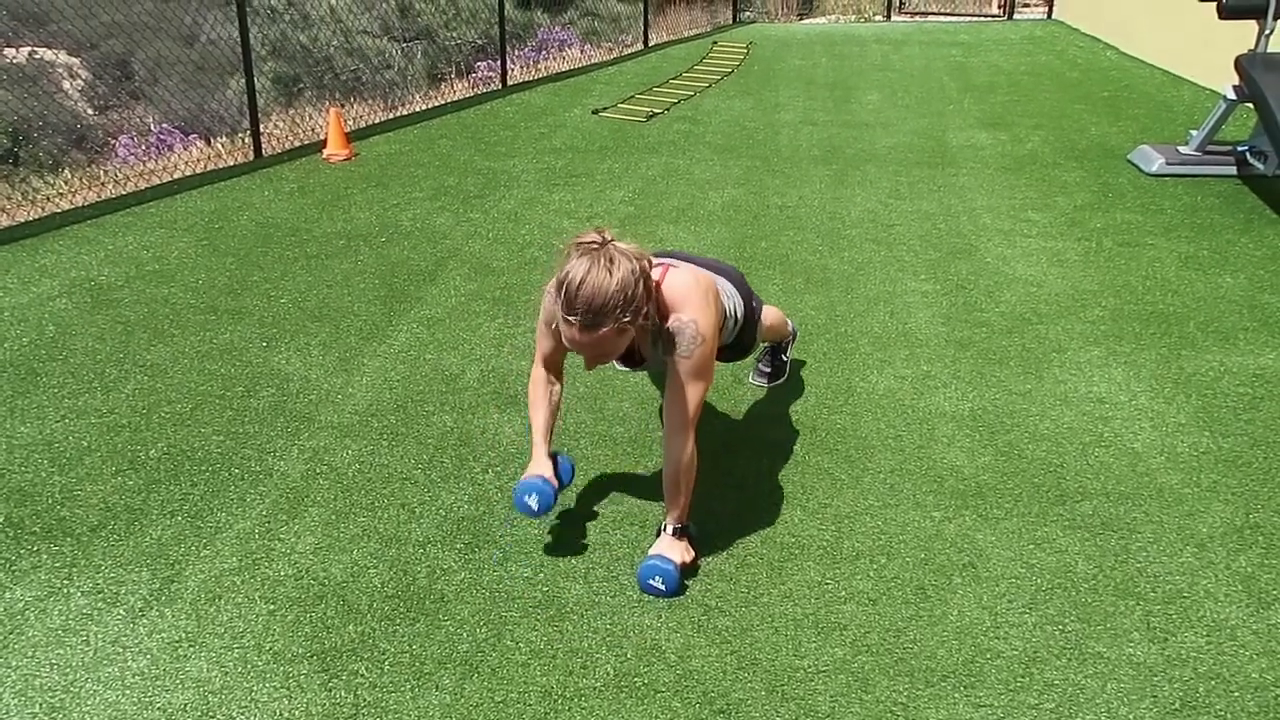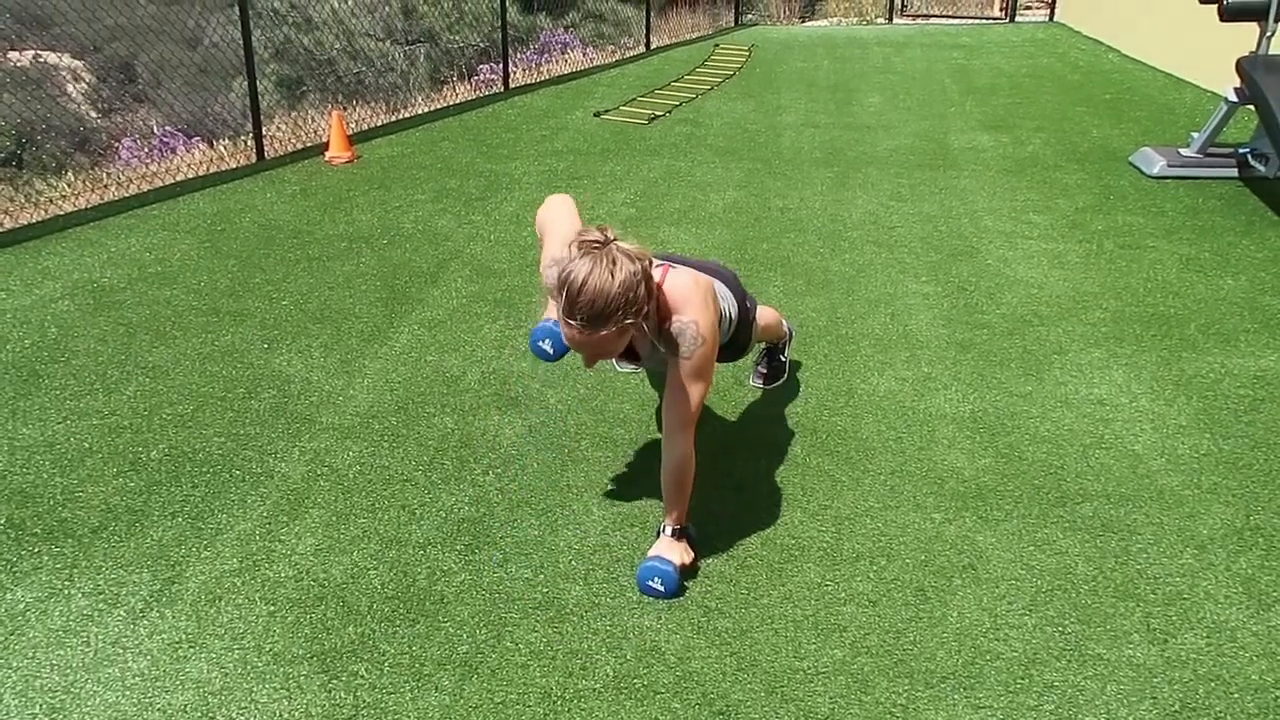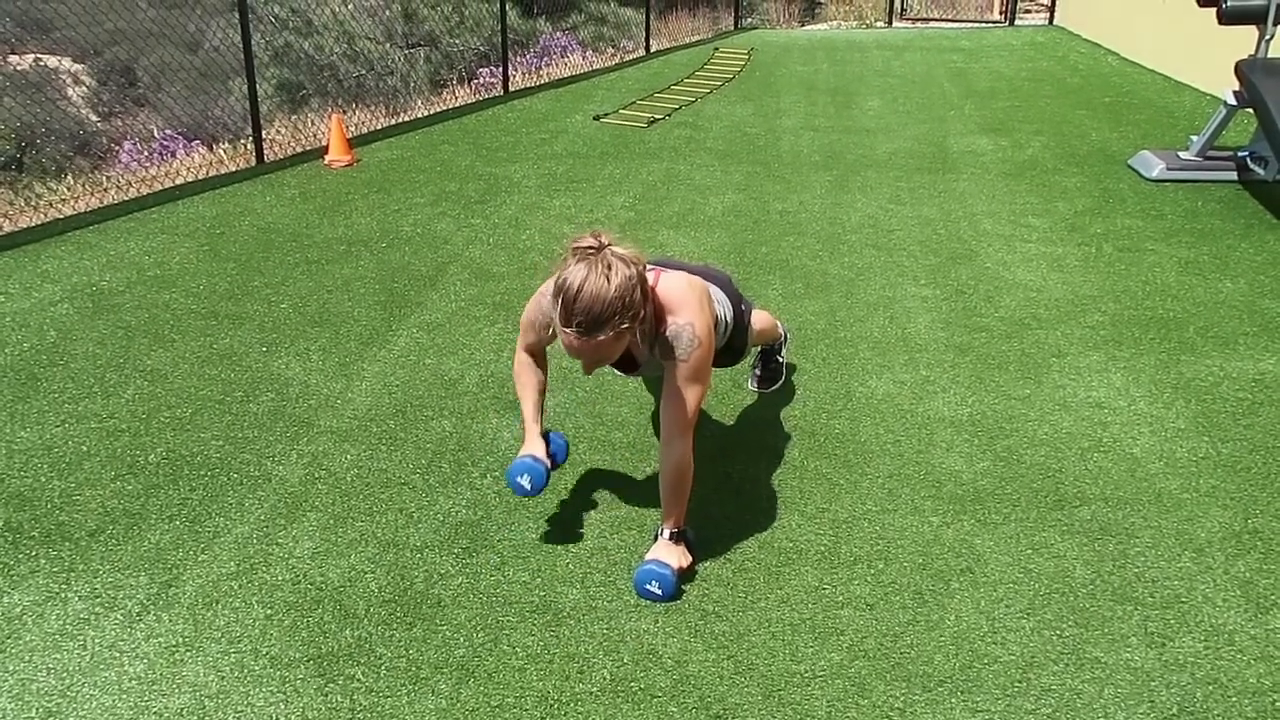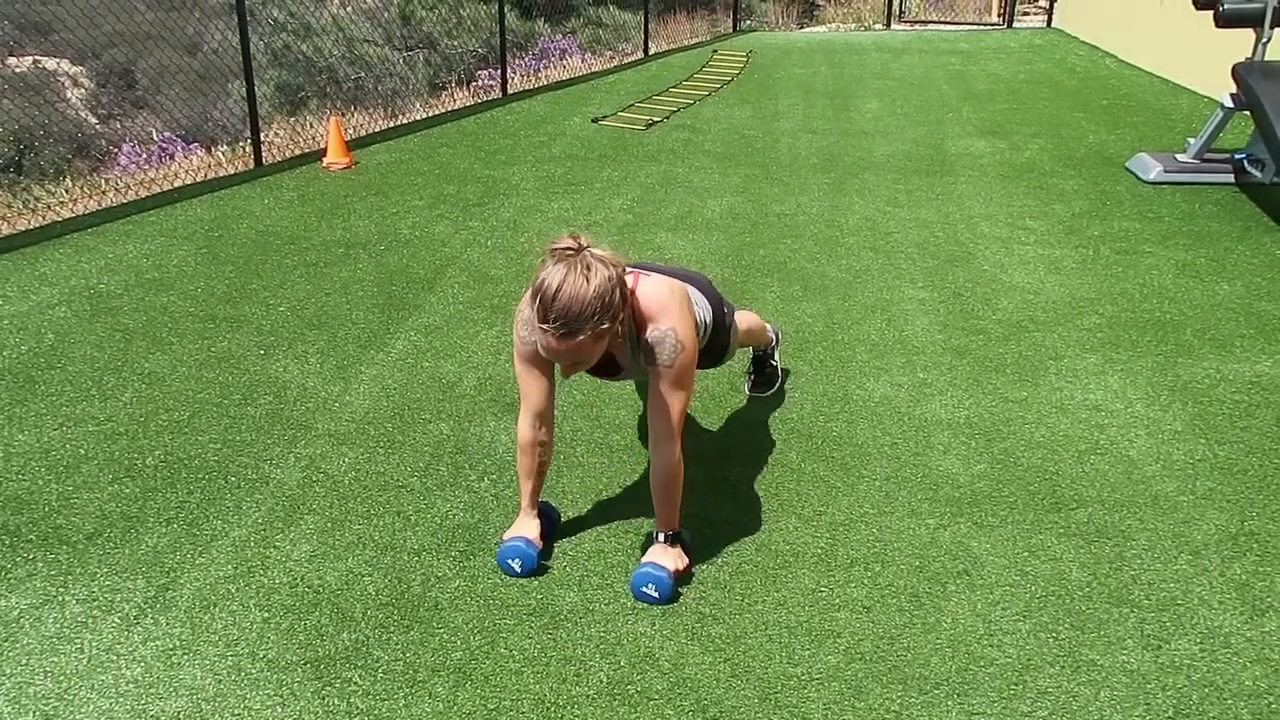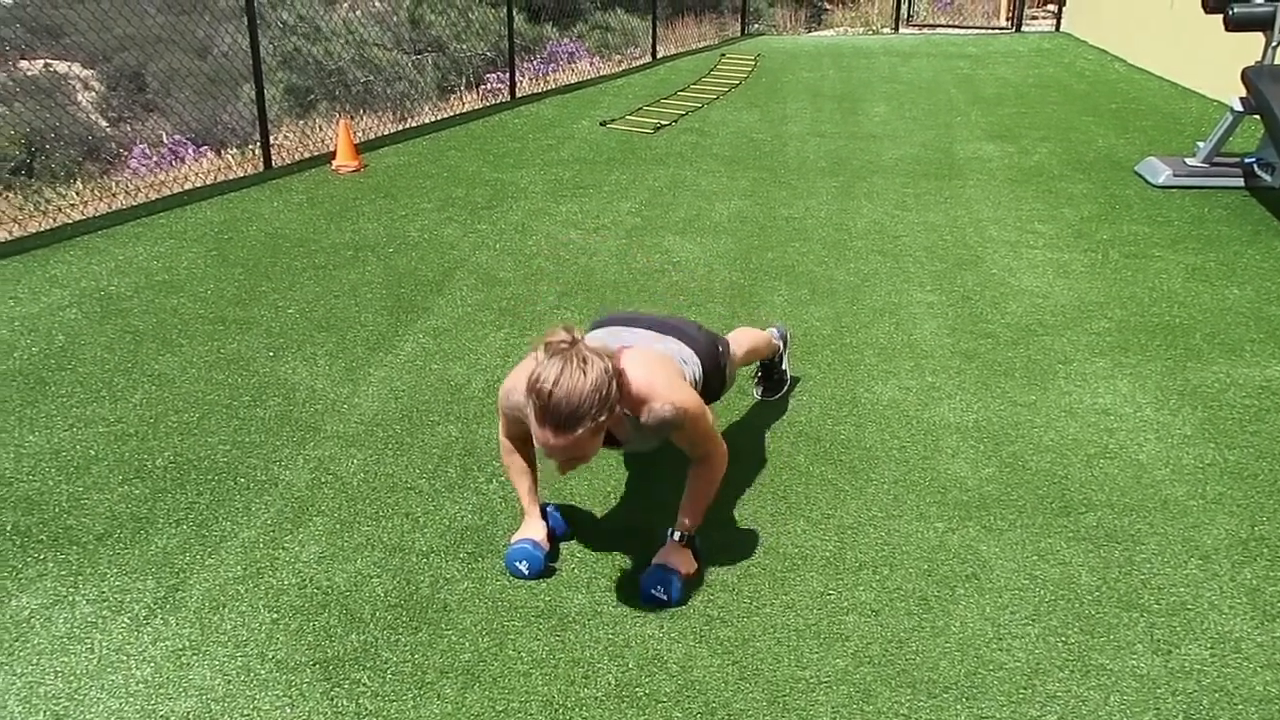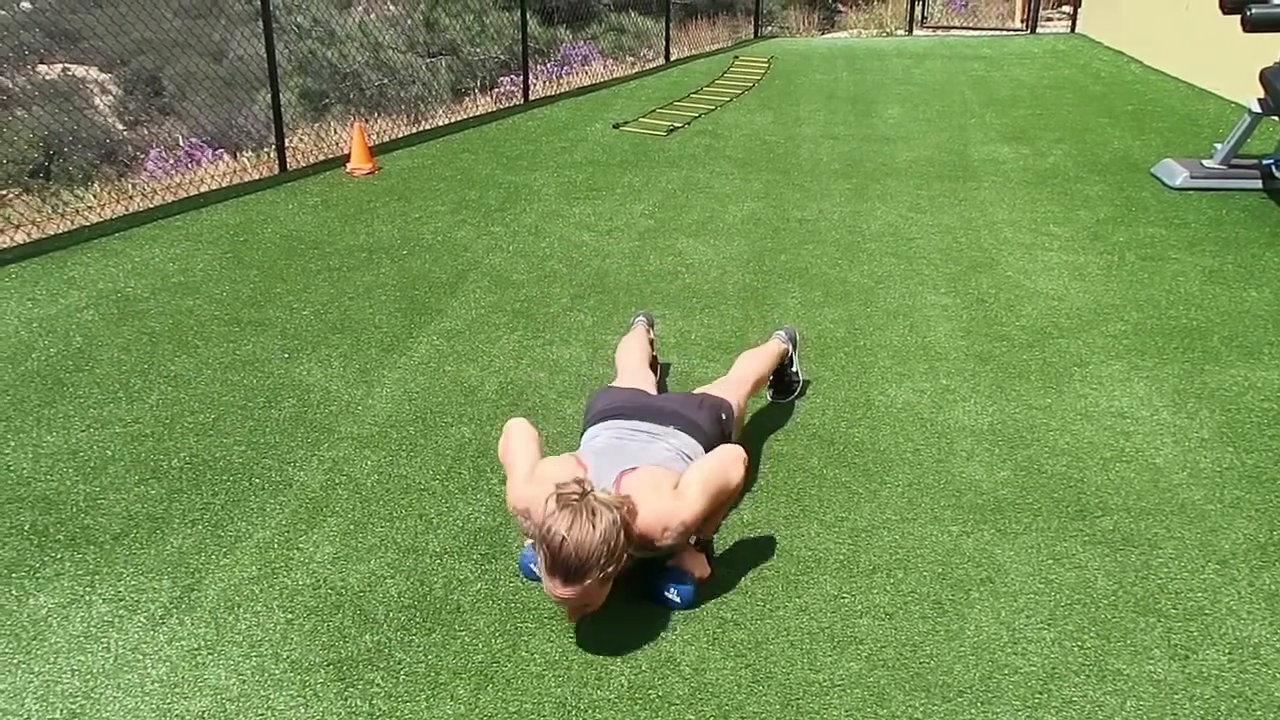
dt=0.4s
person 1, frame 1
left shoulder: (687, 319)
right shoulder: (566, 296)
left elbow: (679, 435)
right elbow: (544, 369)
left wrist: (674, 531)
right wrist: (540, 454)
left hip: (724, 296)
left knee: (759, 328)
left ankle: (782, 332)
person 1, frame 2
left shoulder: (689, 322)
right shoulder: (565, 276)
left elbow: (678, 436)
right elbow: (557, 204)
left wrist: (674, 532)
left hip: (723, 314)
left knee: (754, 323)
left ankle: (777, 334)
person 1, frame 3
left shoulder: (684, 324)
right shoulder: (554, 301)
left elbow: (676, 440)
right elbow: (527, 351)
left wrist: (671, 536)
right wrist: (533, 435)
left hip: (715, 303)
left knee: (748, 329)
left ankle: (773, 337)
person 1, frame 4
left shoulder: (664, 327)
right shoulder: (536, 314)
left elbow: (667, 445)
right elbow: (535, 424)
left wrist: (666, 538)
right wrist: (528, 514)
left hip: (698, 305)
left knee: (736, 329)
left ankle: (766, 340)
person 1, frame 5
left shoulder: (662, 404)
right shoulder: (519, 390)
left elbow: (712, 457)
right elbow: (511, 438)
left wrist: (680, 540)
right wrist: (532, 516)
left hip: (685, 347)
left knee: (730, 353)
left ankle: (773, 341)
person 1, frame 6
left shoulder: (666, 523)
right shoulder: (531, 503)
left elbow: (736, 458)
right elbow: (516, 428)
left hip: (689, 428)
right hip: (615, 414)
left knee: (736, 383)
right knee: (632, 375)
left ankle: (781, 345)
right ankle: (642, 328)
